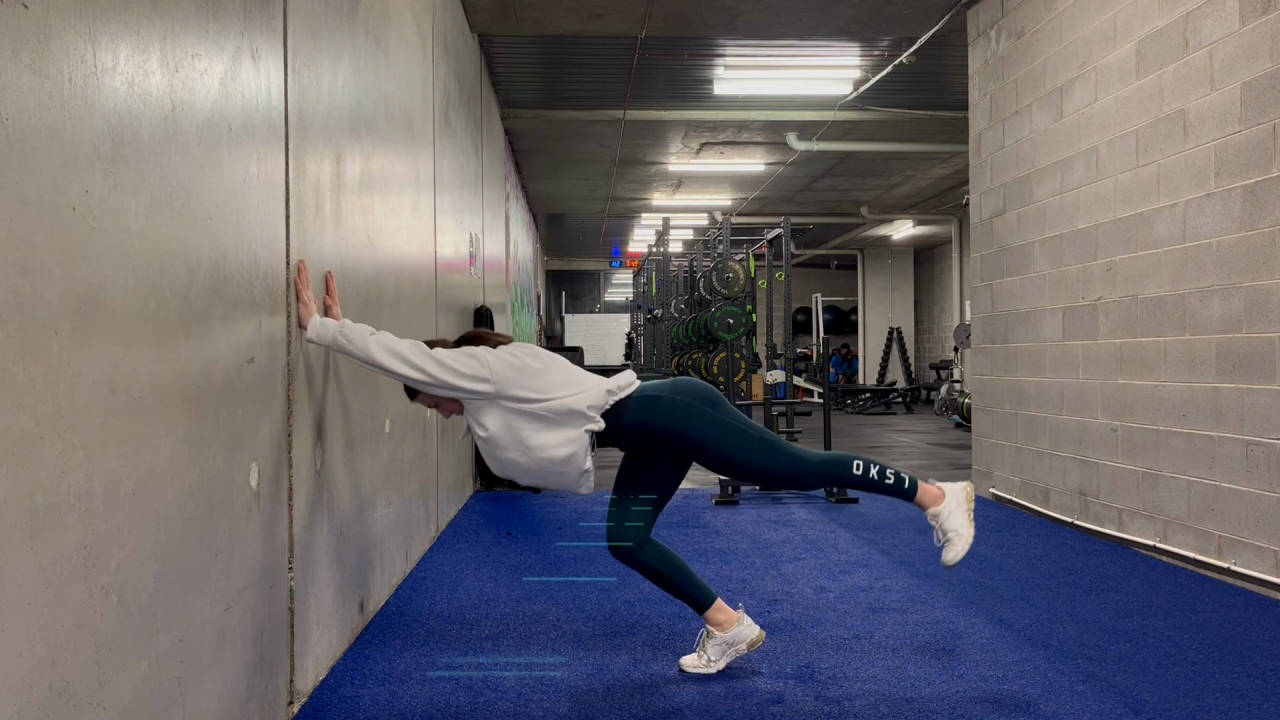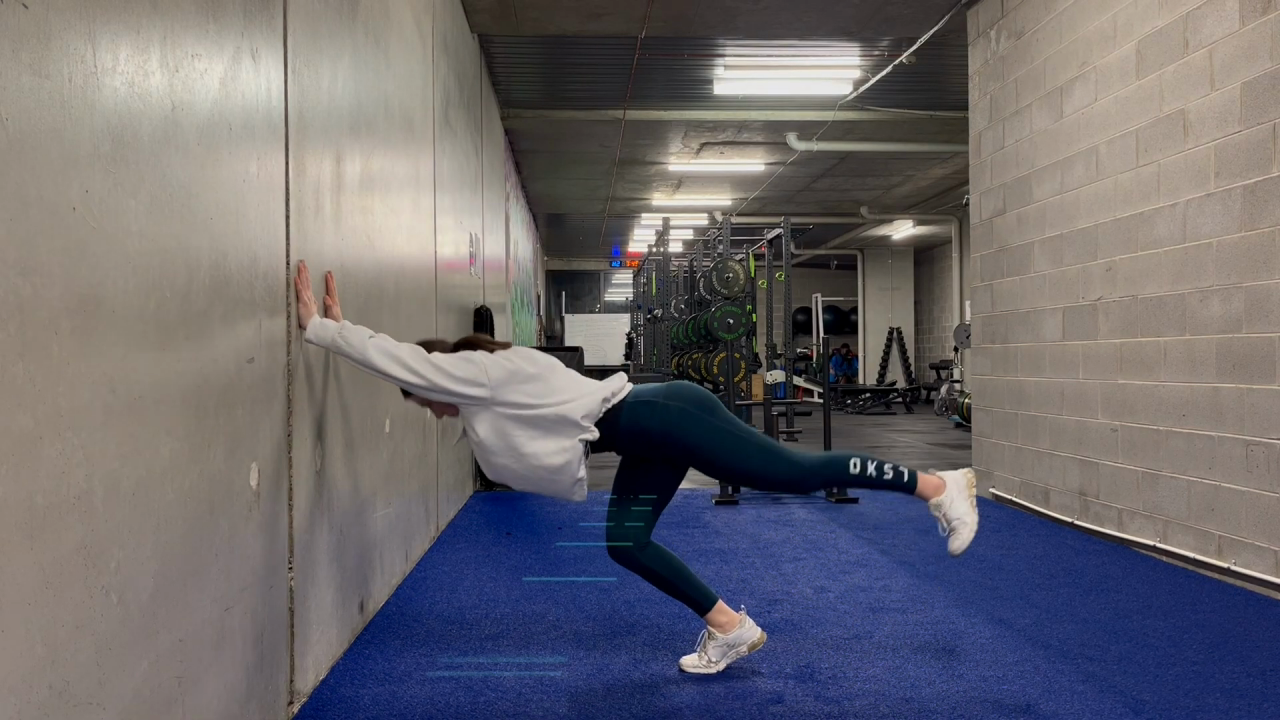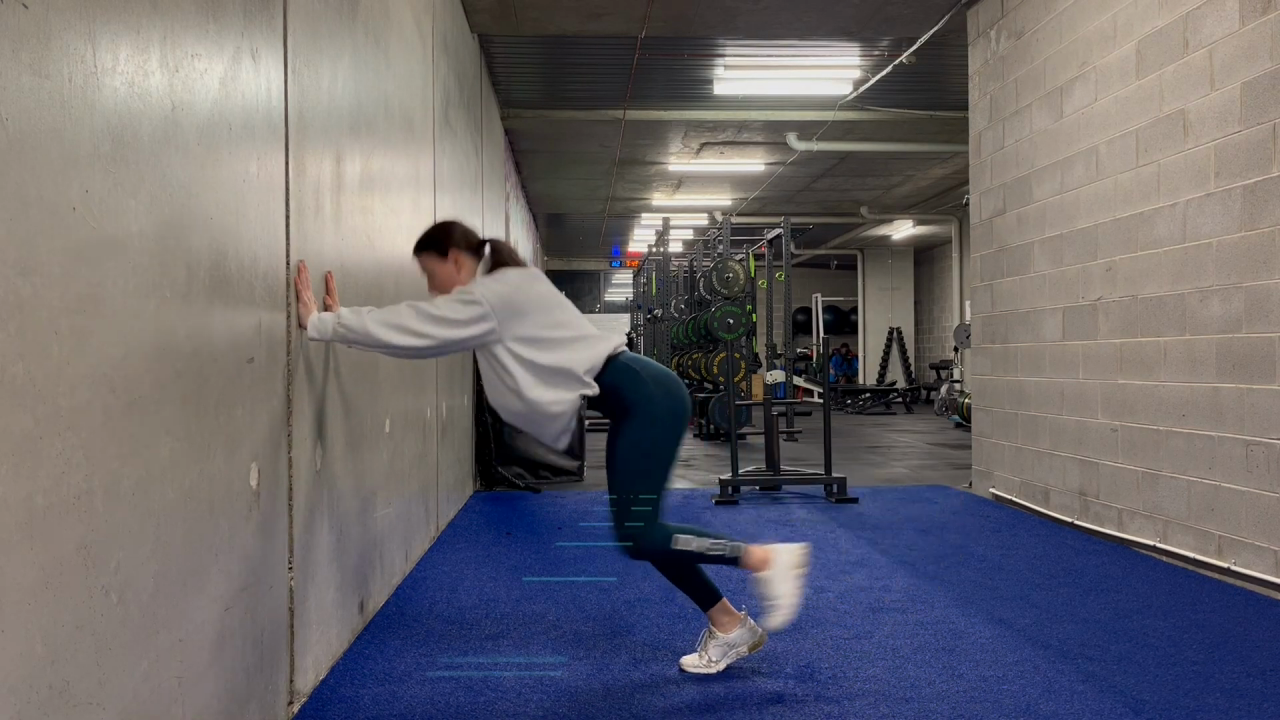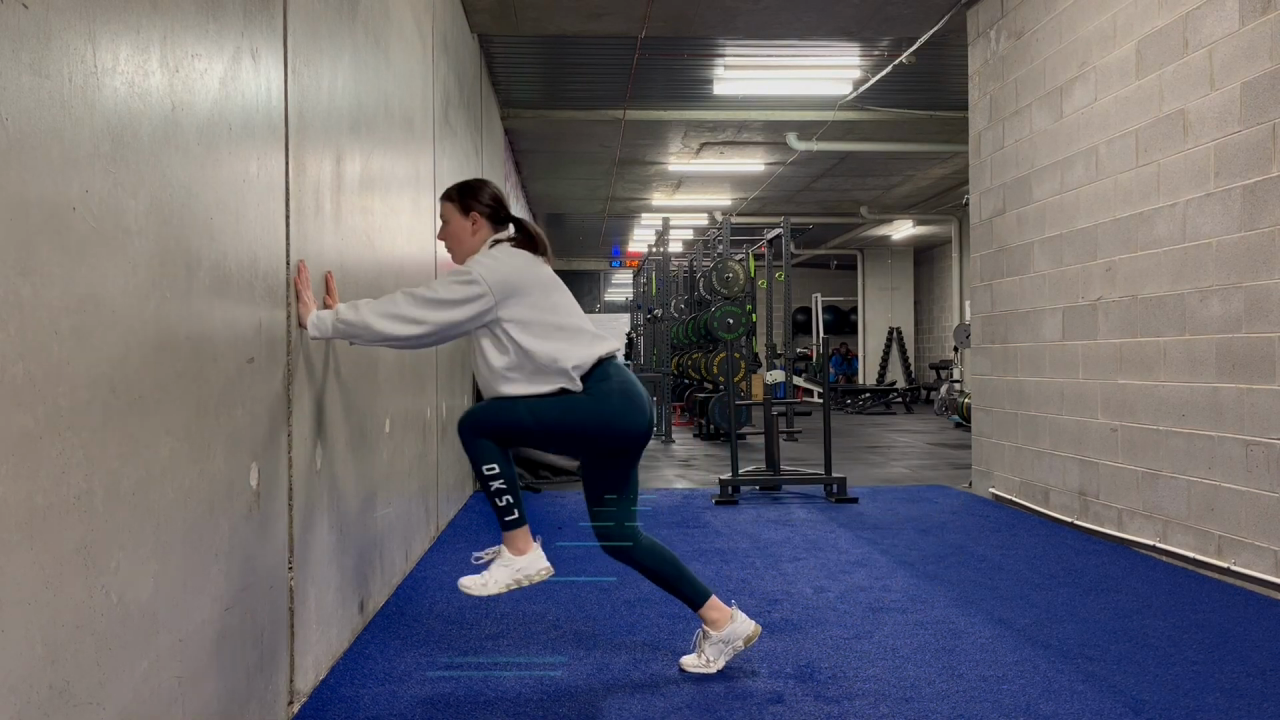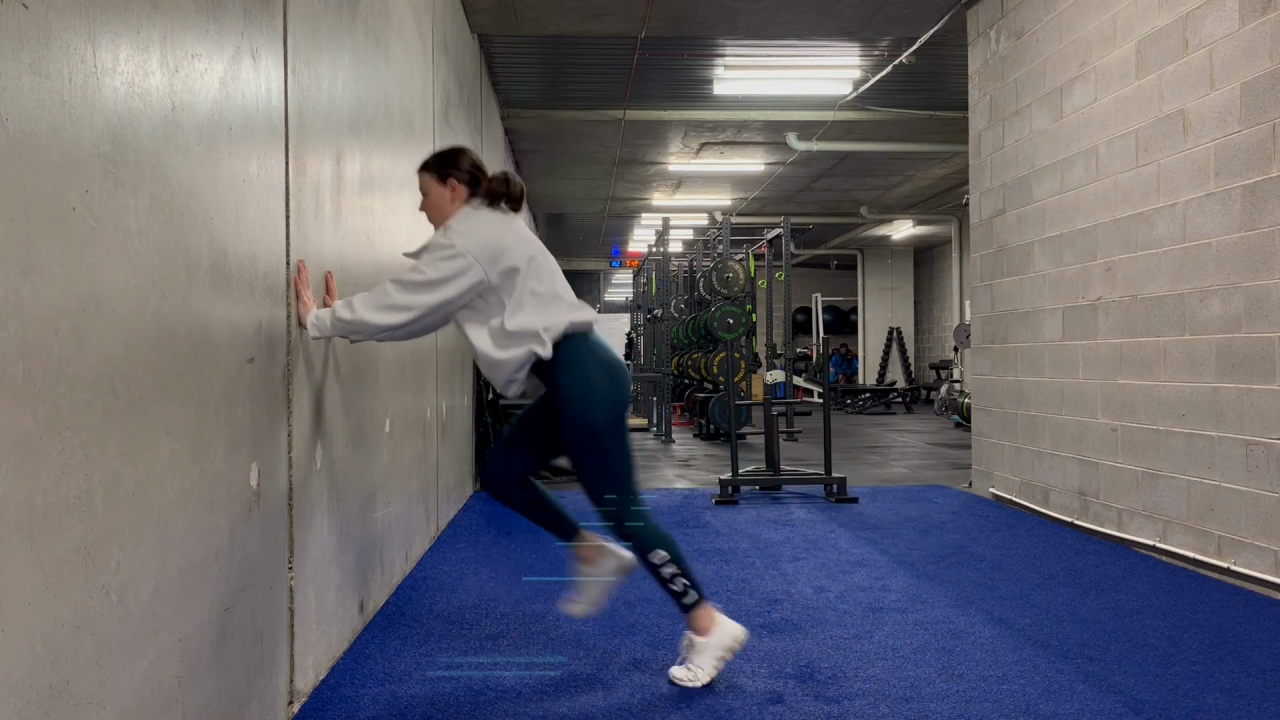
dt=0.3s
person 1, frame 1
left shoulder: (484, 370)
right shoulder: (488, 376)
left elbow: (404, 355)
right elbow: (404, 359)
left wrist: (320, 326)
right wrist: (338, 328)
left hip: (667, 416)
right hip: (655, 432)
left knee: (797, 470)
right knee: (627, 538)
left ankle: (937, 498)
right ankle: (728, 624)
person 1, frame 2
left shoulder: (482, 373)
right shoulder: (488, 375)
left elbow: (408, 360)
right elbow: (414, 363)
left wrist: (320, 327)
right wrist: (340, 327)
left hip: (667, 422)
right hip: (652, 436)
left knee: (797, 473)
right knee: (626, 542)
left ankle: (938, 488)
right ankle: (729, 627)
person 1, frame 3
left shoulder: (491, 295)
right shoulder: (502, 287)
left elbow: (406, 325)
right elbow: (414, 329)
left wrist: (321, 322)
right wrist: (344, 318)
left hip: (649, 398)
right hip: (633, 401)
left knee: (644, 531)
right knee: (634, 531)
left ankle: (765, 559)
right ankle: (732, 625)
person 1, frame 4
left shoulder: (493, 272)
right shoulder: (503, 267)
left elbow: (412, 316)
right elbow: (425, 321)
left wrist: (322, 322)
right wrist: (347, 319)
left hip: (608, 403)
right hip: (613, 405)
left knee: (477, 425)
right knee: (617, 536)
left ankle: (521, 551)
right ankle: (724, 621)
person 1, frame 5
left shoulder: (475, 238)
right shoulder: (486, 233)
left elbow: (406, 302)
right elbow: (418, 306)
left wrist: (323, 320)
right wrist: (348, 318)
left hip: (584, 378)
right hip: (577, 376)
left knee: (622, 510)
right knee: (500, 472)
left ankle: (709, 625)
right ankle: (595, 552)
